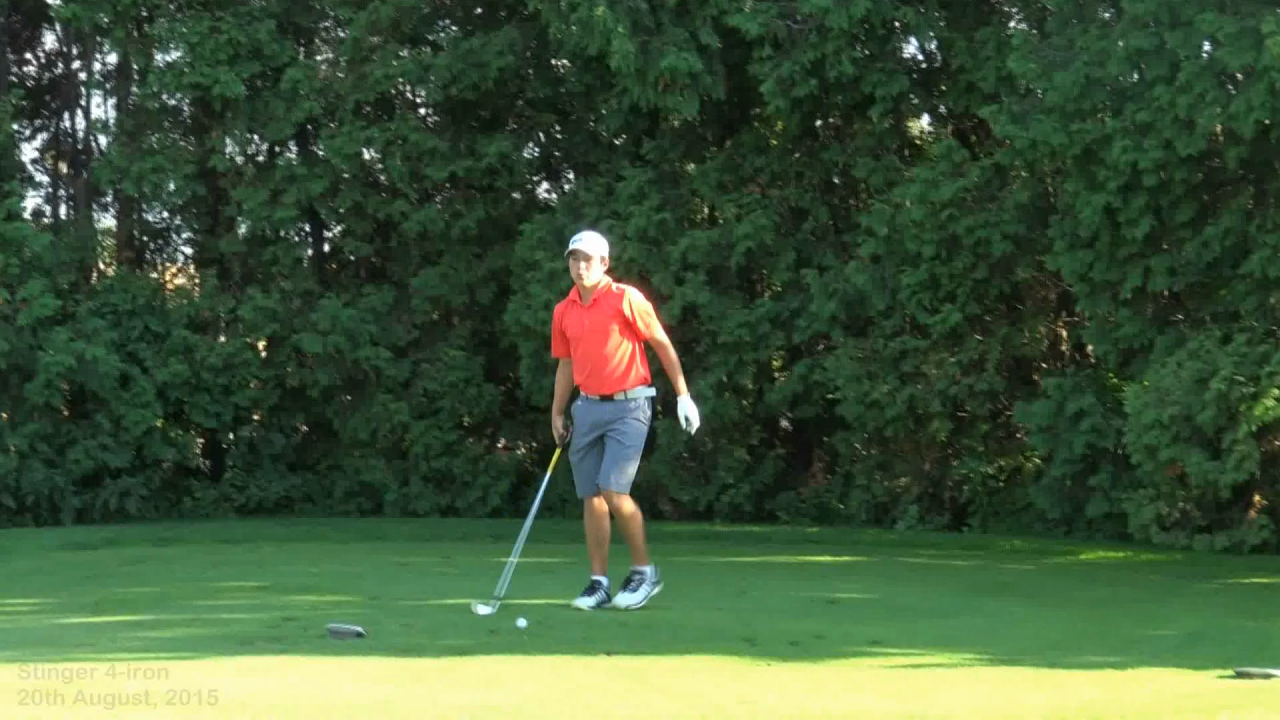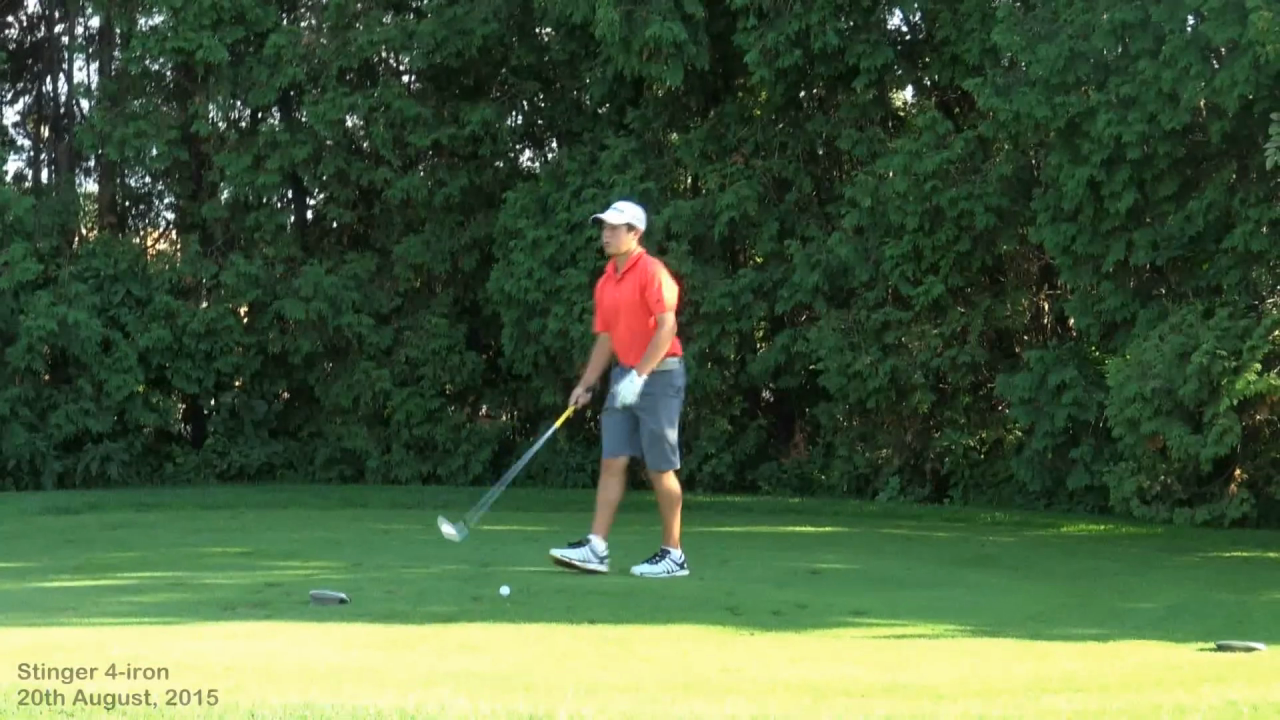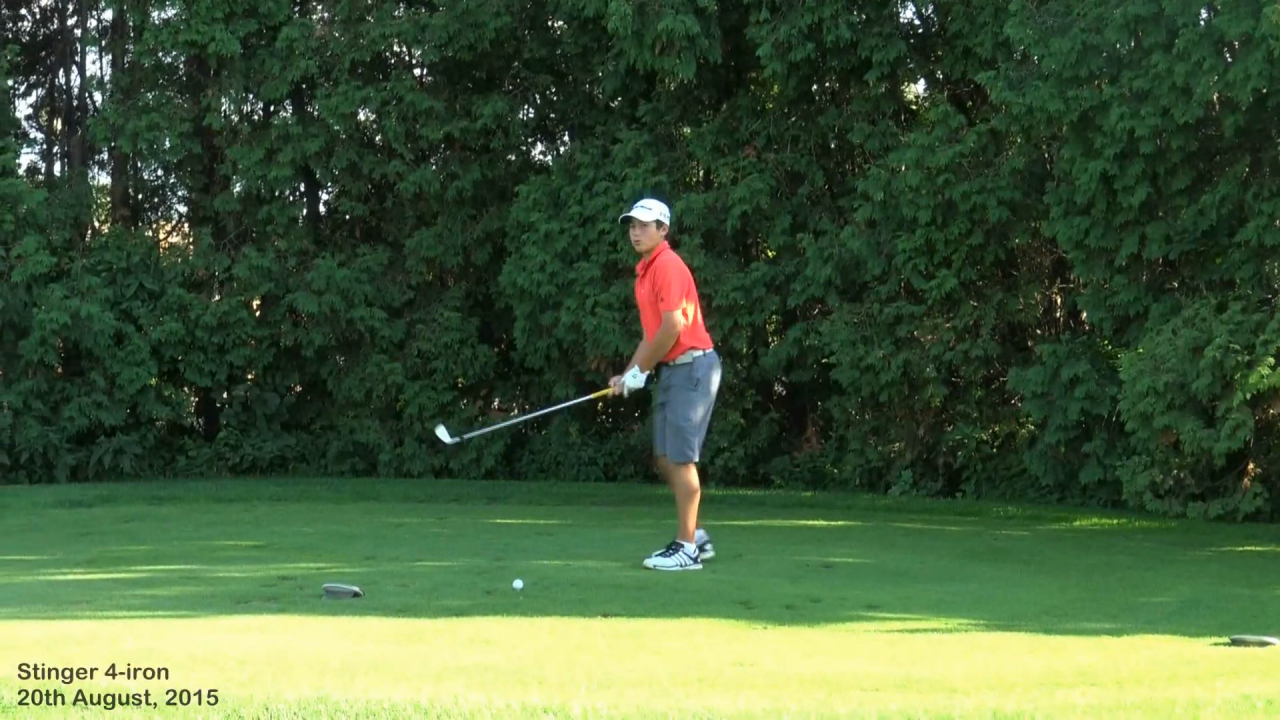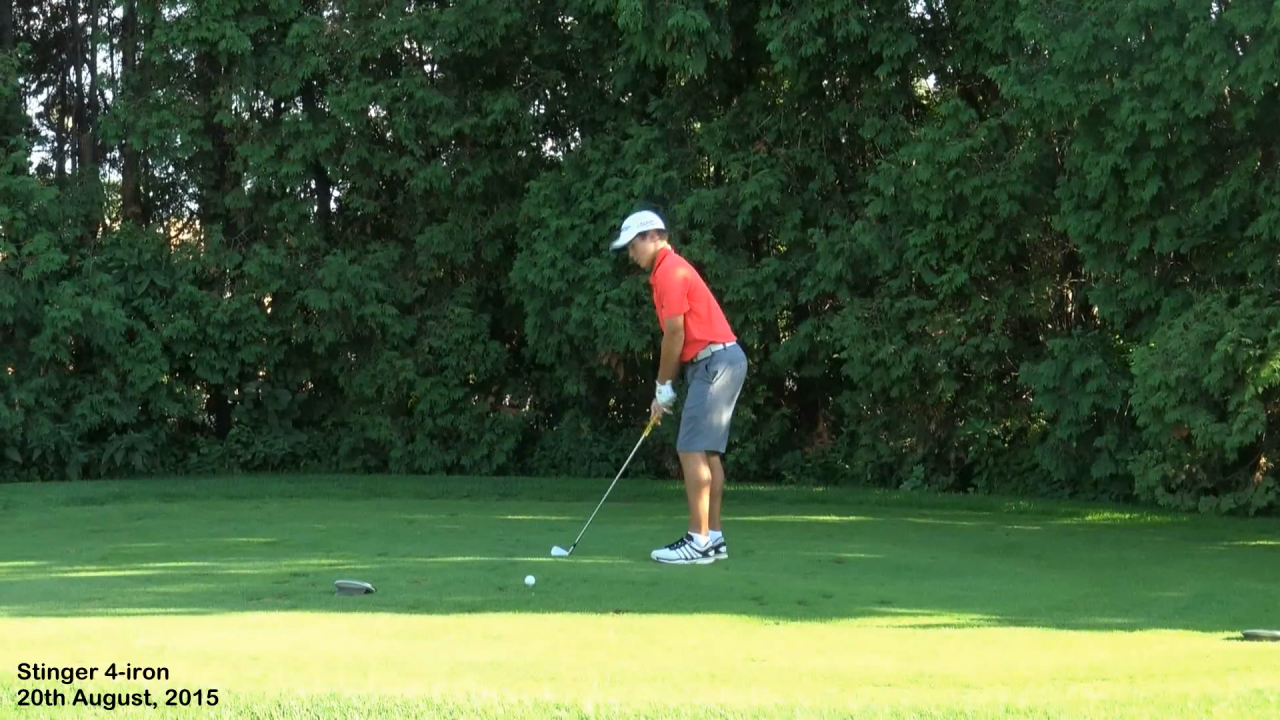
dt=0.4s
person 1, frame 1
left shoulder: (626, 298)
right shoulder: (562, 311)
left elbow: (662, 344)
left wrist: (683, 395)
right wrist: (557, 414)
left hip: (628, 406)
right hip: (587, 408)
left knee: (613, 492)
right knee: (591, 498)
left ankle: (644, 571)
right ankle: (598, 582)
person 1, frame 2
left shoulder: (652, 271)
right shoulder: (605, 282)
left elbow: (666, 327)
left wrist: (638, 376)
right wrist: (586, 384)
left hip: (658, 379)
right hip: (624, 379)
left knee: (660, 468)
right knee: (613, 463)
left ankle: (673, 554)
right ankle: (595, 547)
person 1, frame 3
left shoulder: (668, 266)
right shoulder: (644, 273)
left elbow: (672, 328)
left wrist: (640, 370)
right wrist: (628, 373)
left hip: (692, 368)
right hip: (670, 371)
left knee: (680, 458)
right knee: (668, 457)
left ankle: (687, 548)
right ankle: (695, 535)
person 1, frame 4
left shoulder: (669, 270)
right shoulder: (669, 270)
left elbow: (675, 335)
right elbow: (679, 337)
left wrist: (663, 385)
right wrist: (664, 389)
left hip: (716, 362)
right hip: (716, 363)
left knee: (691, 450)
right knee: (707, 452)
left ankle: (697, 541)
right ankle: (713, 537)
